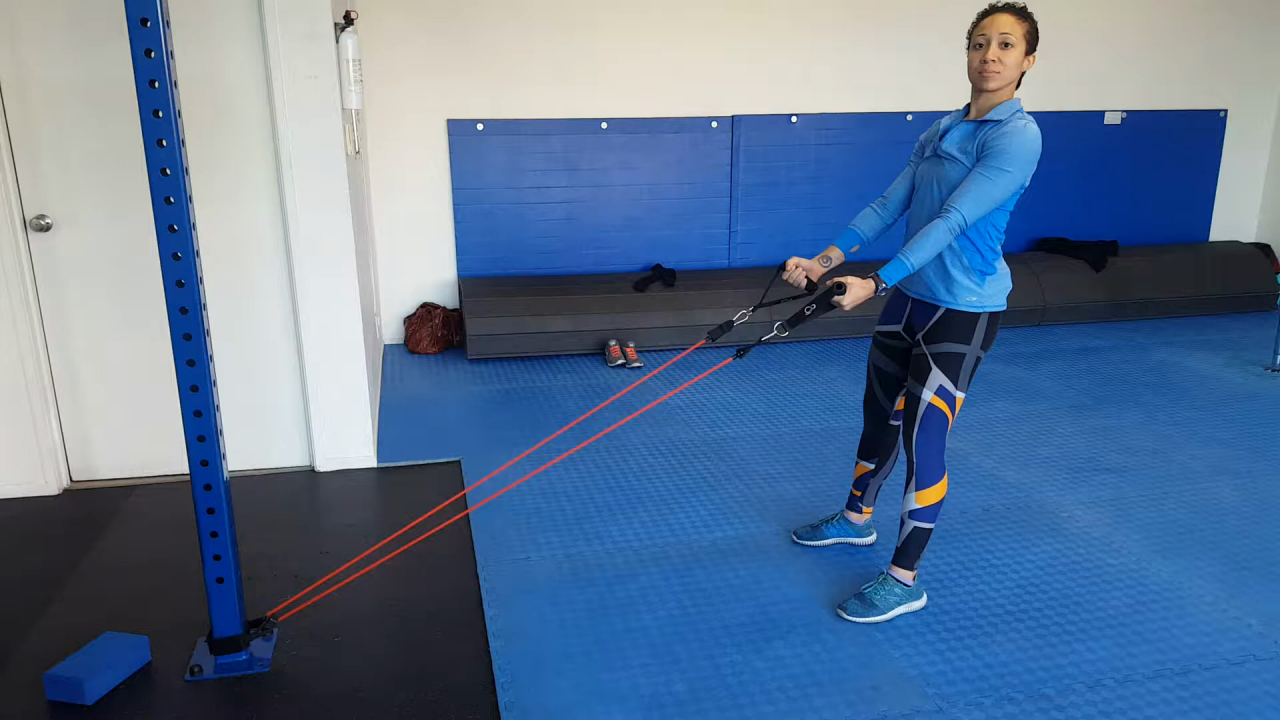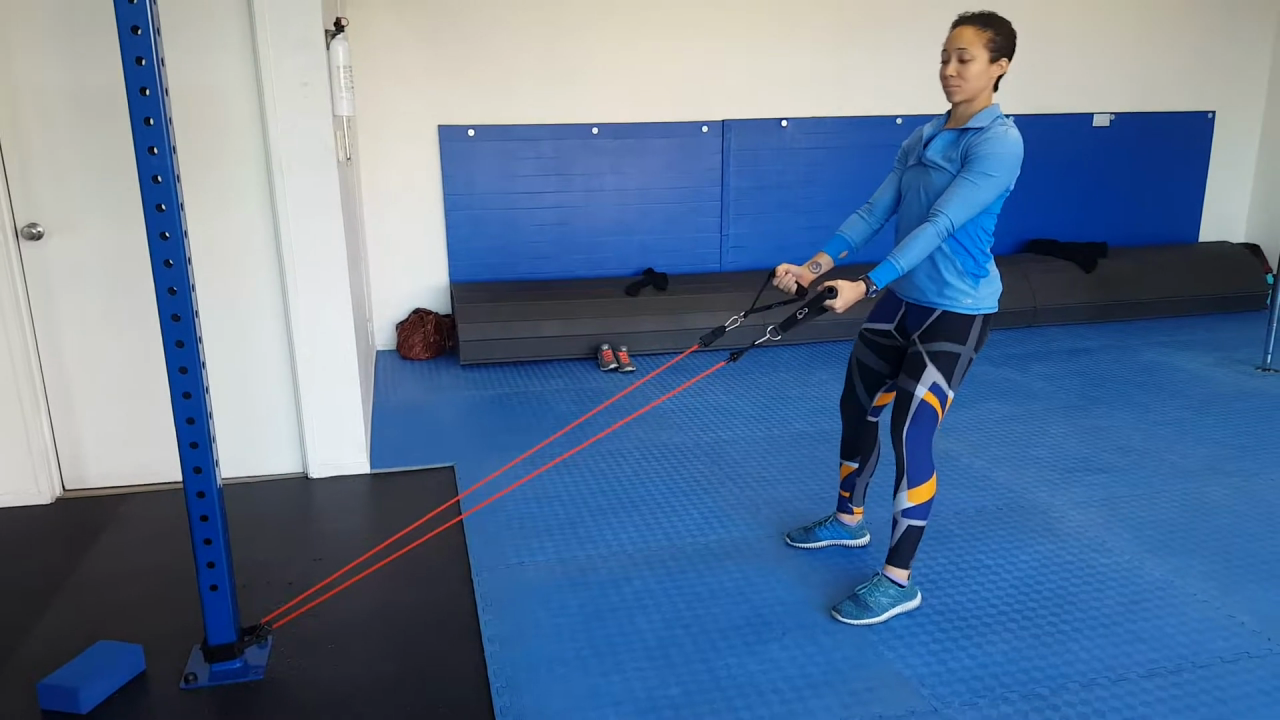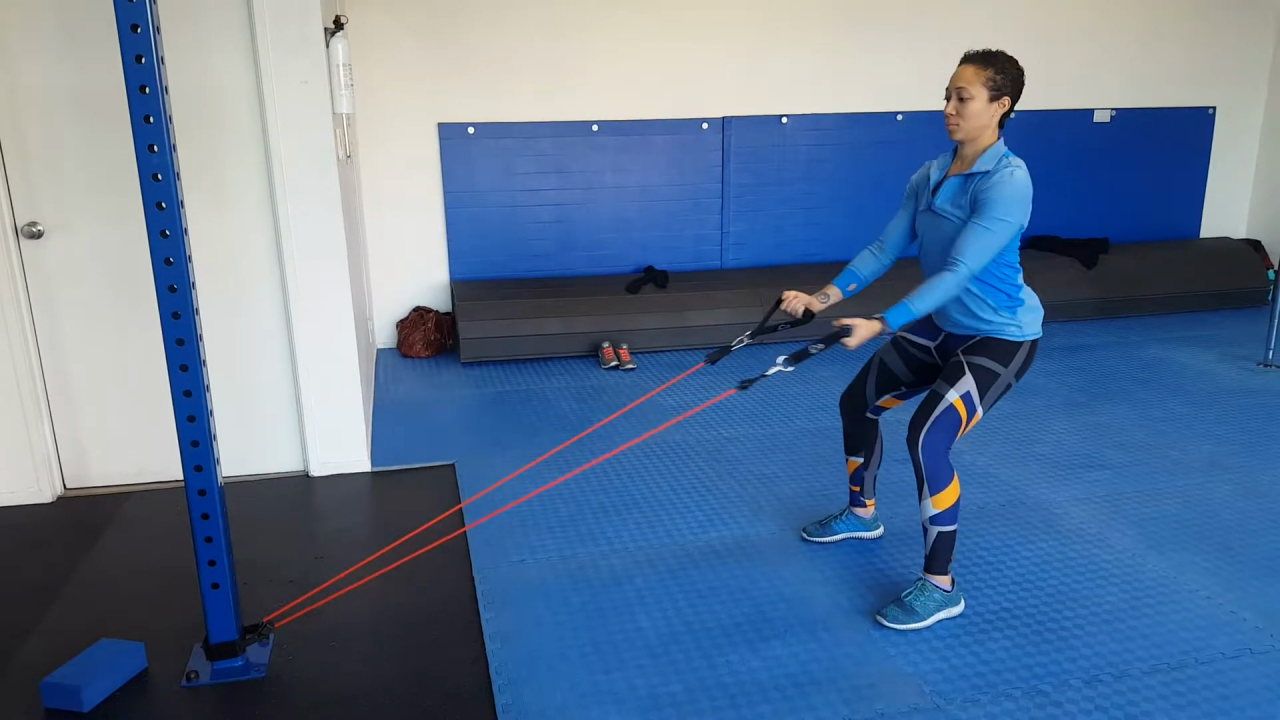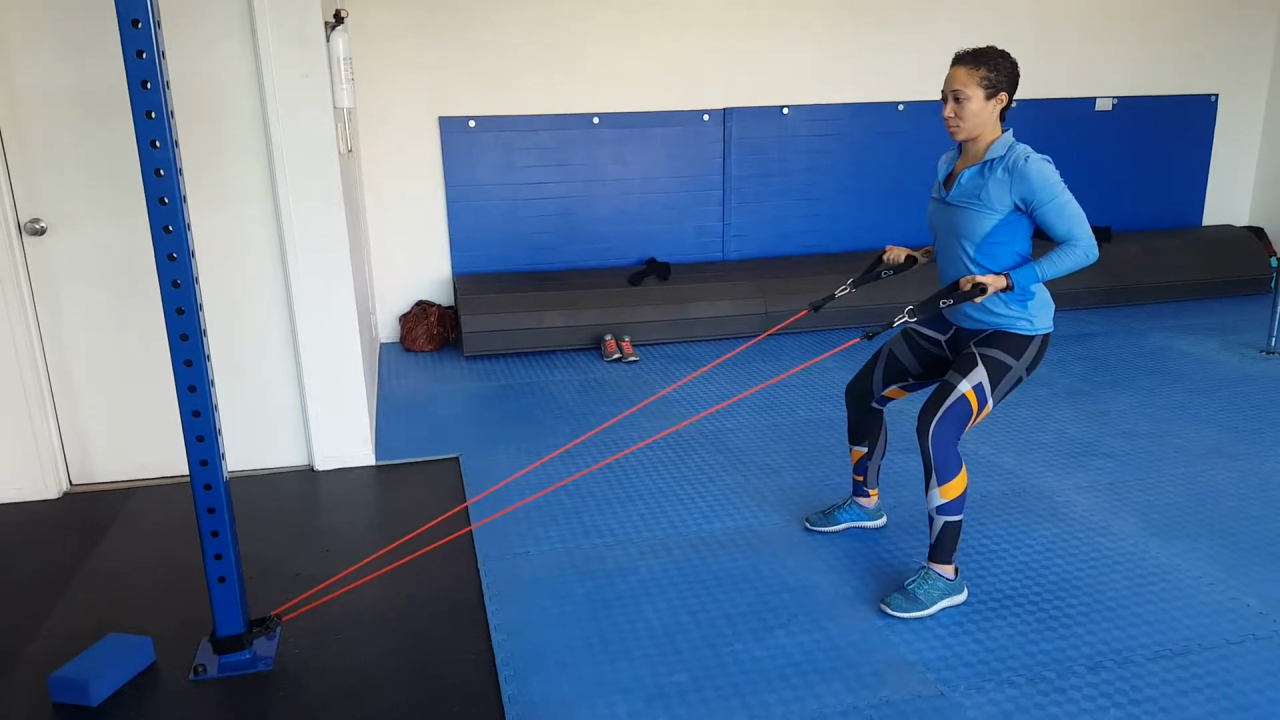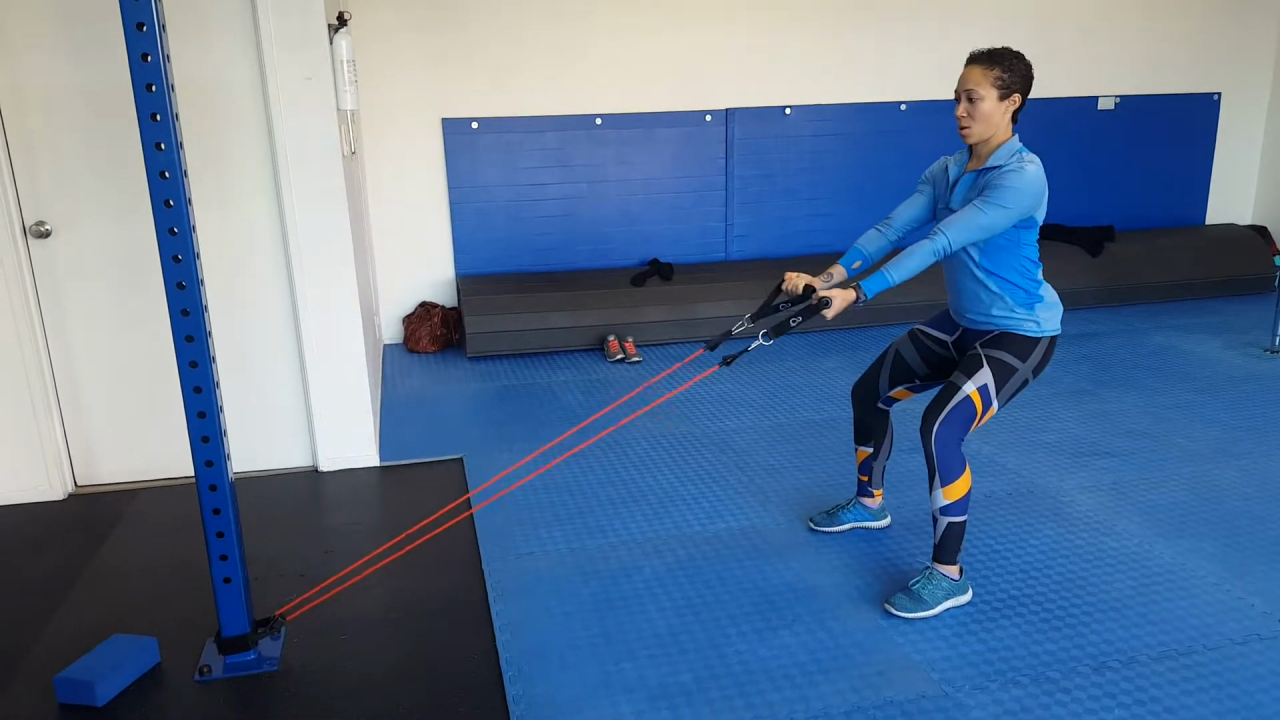
dt=1s
person 1, frame 1
left shoulder: (1017, 136)
right shoulder: (939, 130)
left elbow: (951, 222)
right elbow: (888, 205)
left wrist: (873, 284)
right wrist: (825, 260)
left hip: (963, 309)
right hip: (909, 296)
left knee: (922, 434)
right knee: (879, 412)
left ankle: (904, 580)
right ankle: (856, 519)
person 1, frame 2
left shoulder: (999, 143)
right shoulder: (921, 138)
left elbow: (939, 226)
right elbow: (874, 212)
left wrist: (863, 285)
right wrist: (815, 266)
left hip: (957, 310)
right hip: (901, 298)
left knee: (910, 432)
right knee: (857, 405)
left ankle: (897, 576)
right ankle: (848, 519)
person 1, frame 3
left shoulder: (1007, 182)
right shoulder: (929, 176)
left elbow: (958, 275)
right elbow: (885, 248)
left wrist: (878, 324)
right wrist: (823, 297)
left hip: (1000, 337)
right hip: (943, 328)
left knee: (927, 437)
right knee: (857, 401)
left ankle: (940, 585)
right ankle: (862, 512)
person 1, frame 4
left shoulder: (1027, 170)
right shoulder: (948, 165)
left elbow: (1082, 247)
left wrist: (1005, 280)
right wrist: (918, 255)
left hip: (1011, 330)
right hip: (954, 320)
left knee: (935, 426)
right knee: (863, 391)
left ankle: (944, 575)
right ankle: (865, 502)
person 1, frame 5
left shoulder: (1021, 177)
right shoulder: (946, 170)
left elbow: (939, 243)
right elbow: (892, 229)
left wrist: (857, 293)
right wrist: (827, 277)
left hip: (1019, 332)
right hip: (962, 322)
left knee: (940, 427)
right knee: (869, 392)
left ankle: (948, 575)
right ankle: (869, 503)
